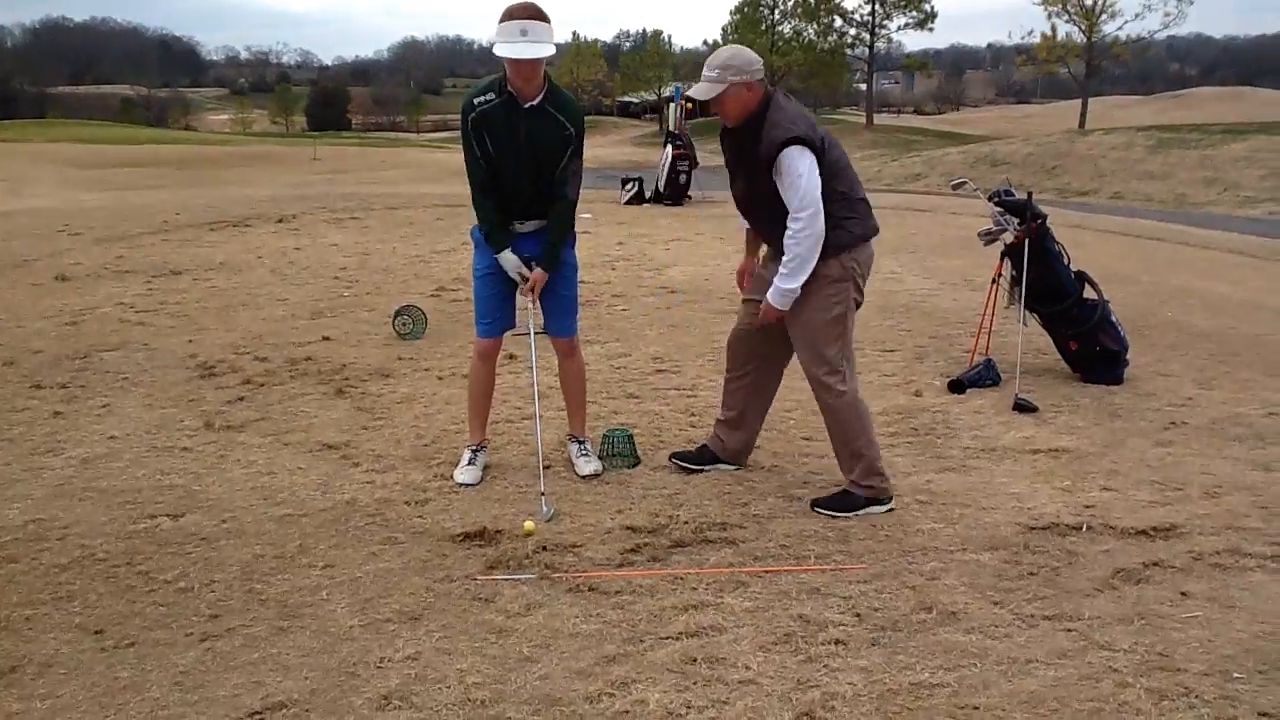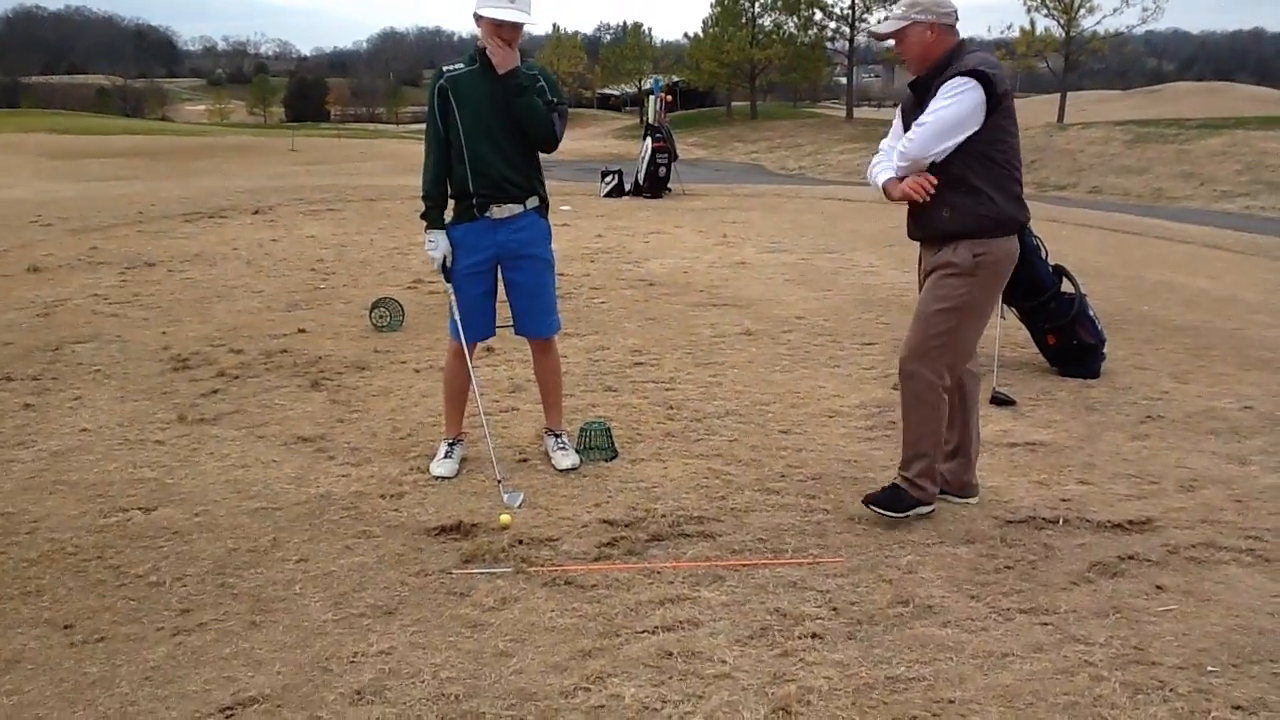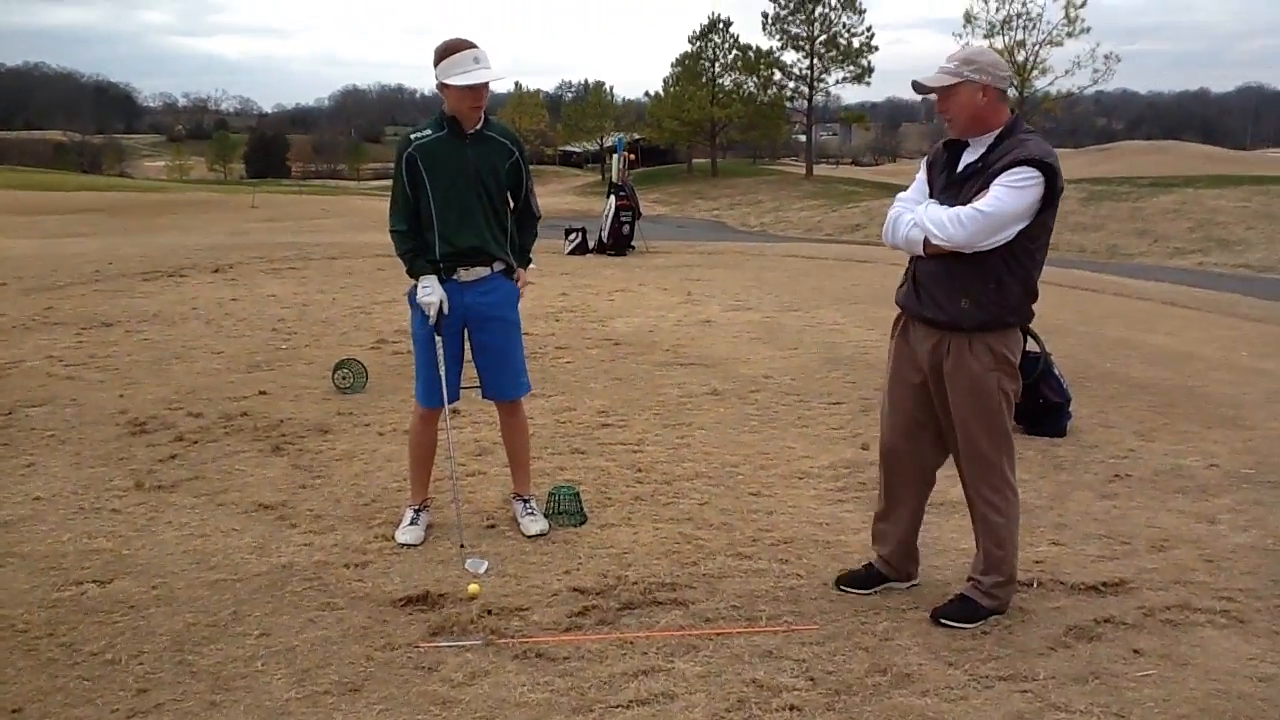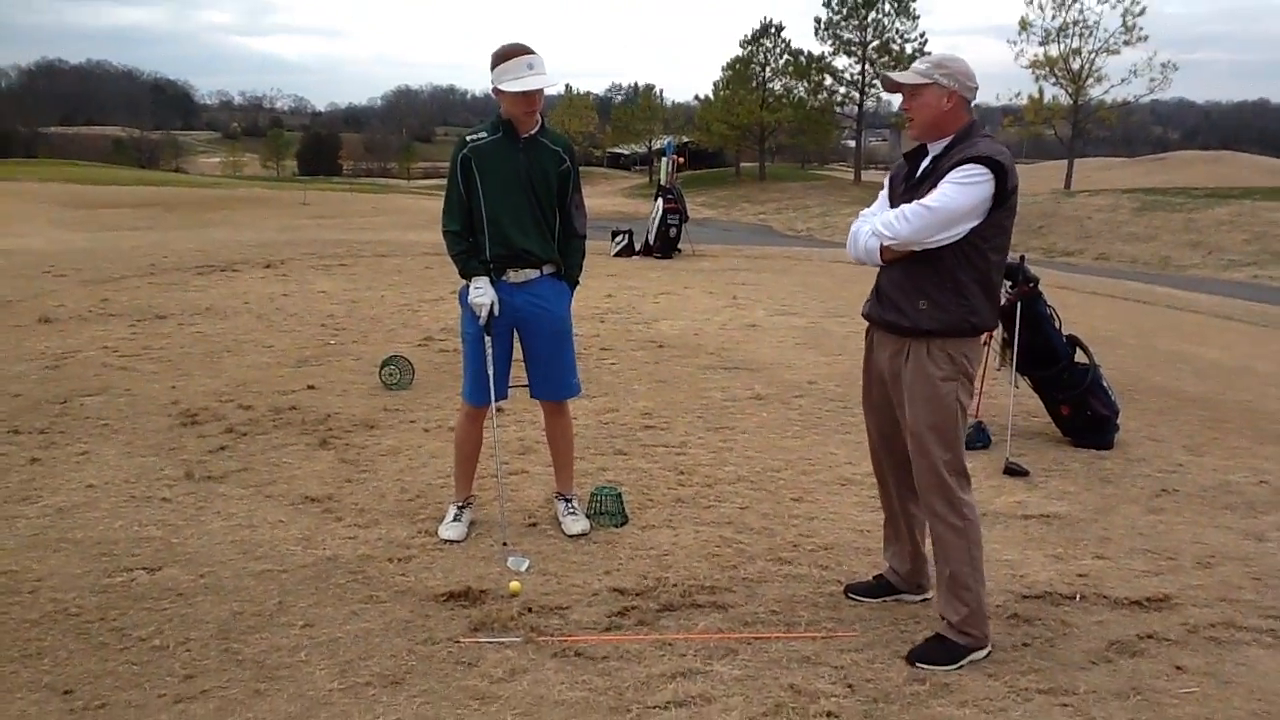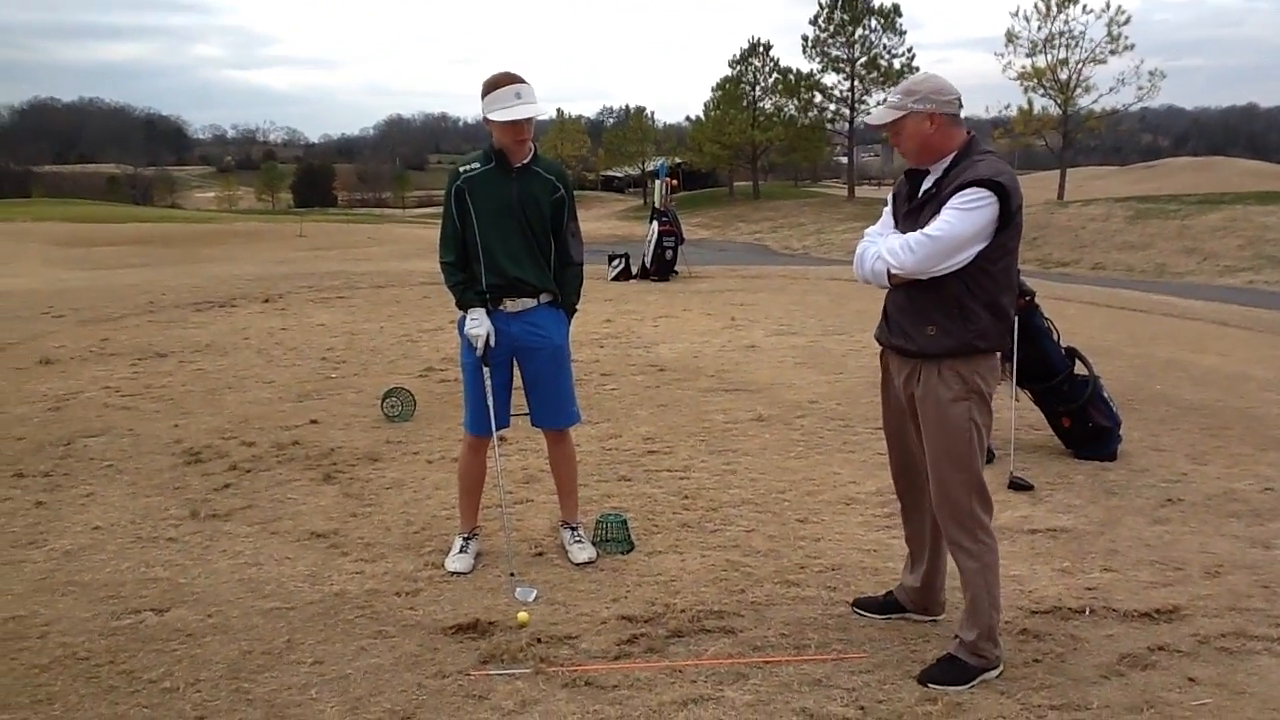
dt=1s
person 1, frame 1
left shoulder: (787, 139)
right shoulder: (737, 128)
left elbow: (808, 222)
left wrist: (780, 295)
right wrist: (752, 253)
left hip: (833, 255)
right hip: (789, 251)
left knee: (825, 369)
right knee: (748, 344)
left ankle: (869, 485)
right ankle: (728, 446)
person 1, frame 2
left shoulder: (972, 80)
right shoulder: (924, 90)
left elbow: (919, 147)
right elbow: (887, 155)
left wrist: (903, 166)
right wrist: (895, 181)
left hip: (977, 247)
right hip: (943, 242)
left knee: (922, 362)
right knee: (951, 363)
left ankle: (917, 484)
right ankle: (954, 475)
person 1, frame 3
left shoulder: (1029, 165)
right shoulder: (944, 156)
left elbow: (964, 229)
right elbow: (895, 226)
left wrist: (925, 216)
right wrist: (942, 234)
left hip: (980, 339)
right hip: (916, 325)
left knee: (985, 467)
right knee: (901, 451)
left ankle: (992, 586)
right ankle: (893, 561)
person 1, frame 4
left shoulder: (982, 165)
right shoulder: (910, 165)
left elbow: (906, 228)
right elbow: (860, 240)
left wrist: (885, 231)
right wrist: (894, 242)
left hip: (940, 344)
right hip: (886, 333)
left knee: (939, 478)
right knee: (893, 464)
left ankle: (967, 628)
right ankle: (905, 572)
person 1, frame 5
left shoulder: (985, 184)
right shoulder: (913, 183)
left elbow: (914, 255)
right elbow: (867, 259)
left wrist: (892, 254)
right wrist: (903, 263)
left hip: (956, 365)
right hip: (900, 353)
left knee: (959, 500)
right knee: (913, 485)
left ankle: (981, 646)
right ankle: (919, 592)
person 2, frame 1
left shoulder: (567, 112)
right shoulder: (478, 107)
left elbow: (566, 194)
right elbow: (482, 186)
left wrist: (546, 263)
right wrist: (504, 250)
left hip: (552, 236)
right hip: (497, 237)
left knee: (566, 342)
right knee: (486, 345)
left ankle: (578, 439)
right ankle: (476, 446)
person 2, frame 2
left shoulder: (537, 78)
right shoulder: (450, 81)
left elbow: (549, 139)
right elbow: (437, 156)
left wrist: (514, 78)
right wrist: (433, 225)
left hip: (527, 224)
right hip: (470, 226)
left knee: (542, 336)
right knee: (462, 341)
left ankle: (555, 432)
right ankle: (452, 439)
person 2, frame 3
left shoulder: (505, 144)
right shoulder: (416, 148)
left elbow: (526, 209)
right elbow: (402, 224)
left wrist: (520, 262)
right wrist: (423, 276)
left hip: (494, 286)
right hip: (438, 289)
left knee: (509, 398)
right knee: (428, 405)
left ankle: (523, 497)
right ankle: (417, 505)
person 2, frame 4
left shoulder: (559, 151)
right shoulder: (472, 150)
left elbow: (573, 225)
right elbow: (455, 225)
left wrist: (566, 283)
right wrist: (477, 278)
left hip: (545, 288)
right hip: (488, 289)
left knee: (556, 400)
right knee: (475, 403)
left ankle: (565, 497)
right ankle: (461, 502)
person 2, frame 5
left shoulder: (553, 179)
right shoulder: (465, 180)
left elbow: (569, 254)
right elbow: (452, 255)
left wrist: (562, 313)
right wrist: (472, 309)
left hip: (542, 317)
right hip: (486, 319)
left knee: (558, 428)
right knee: (477, 434)
left ankle: (571, 525)
right ankle: (467, 534)
